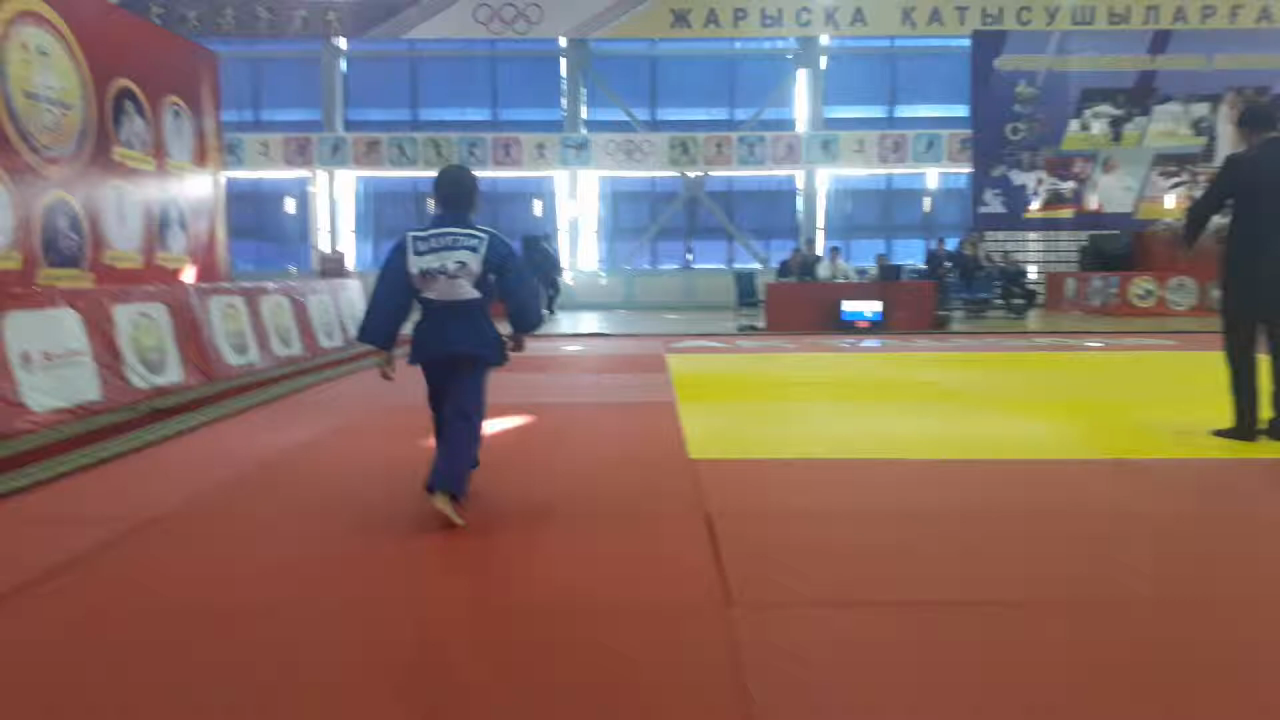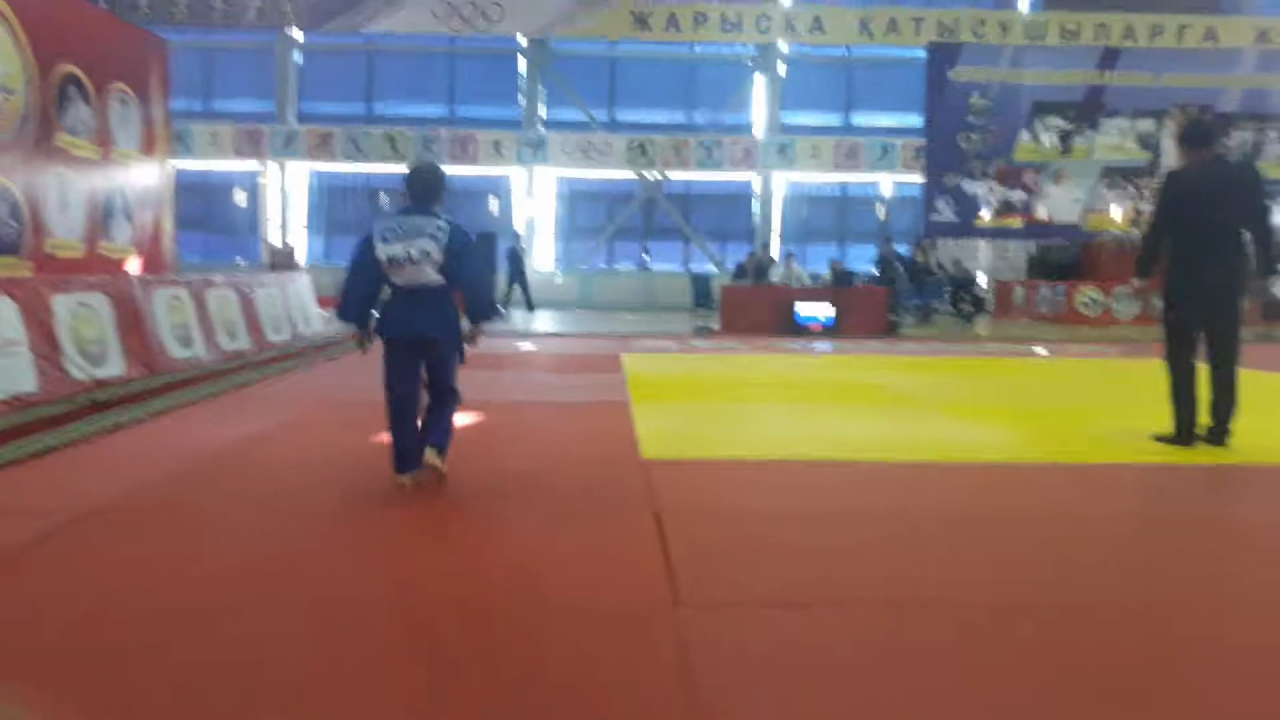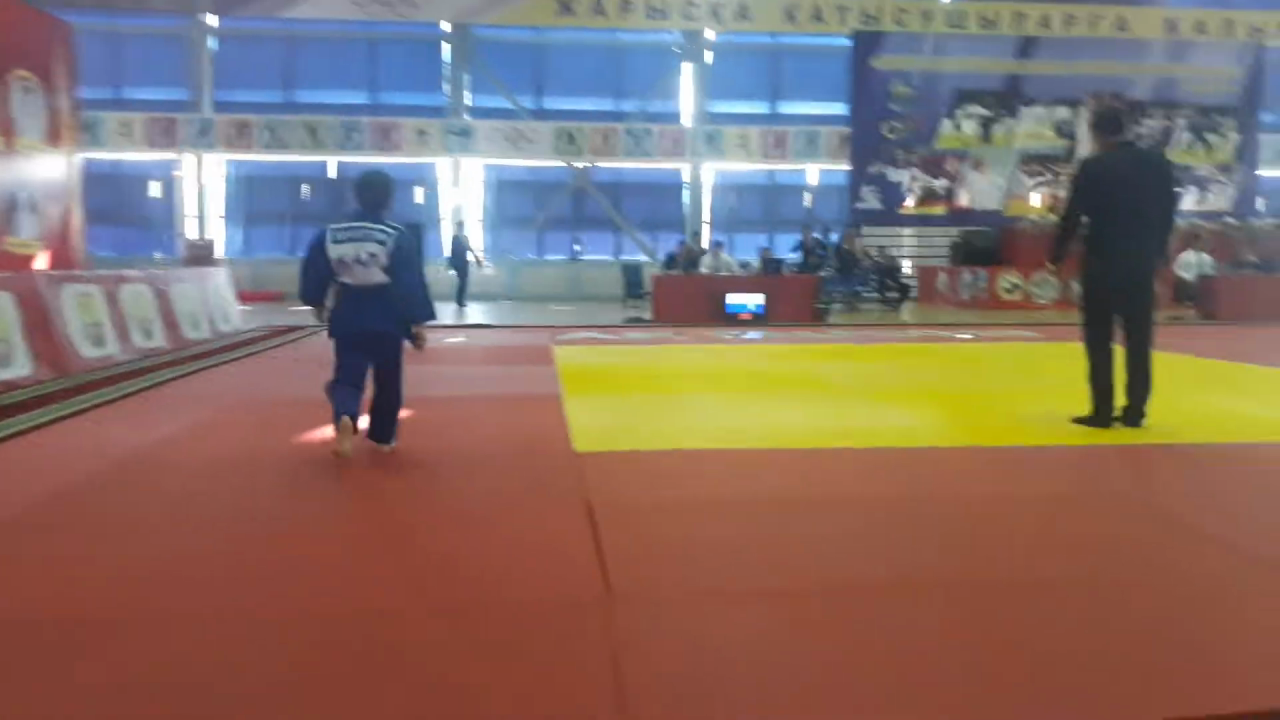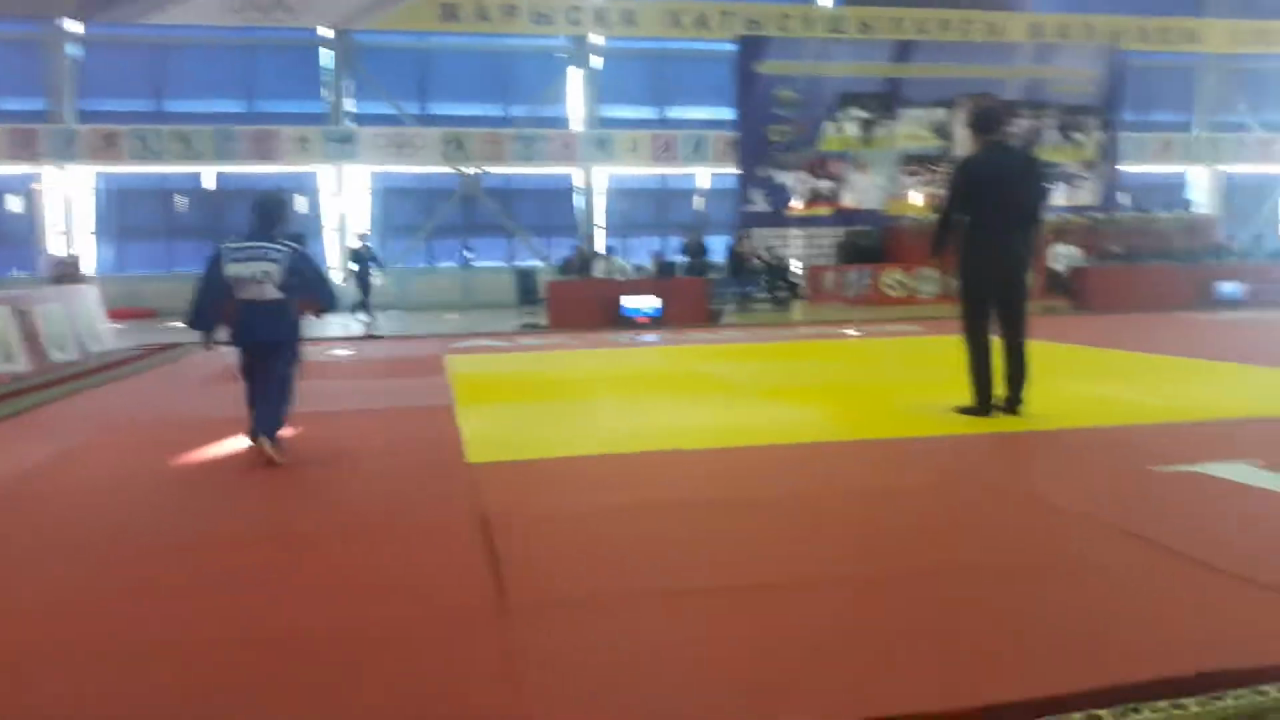
dt=0.3s
person 1, frame 1
left shoulder: (1240, 164)
left elbow: (1206, 206)
left wrist: (1189, 237)
left hip: (1246, 266)
left knee: (1241, 346)
left ankle: (1246, 423)
person 1, frame 2
left shoulder: (1179, 180)
right shoulder: (1246, 177)
left elbow: (1159, 229)
right elbow: (1260, 228)
left wrist: (1143, 272)
right wrist: (1265, 269)
left hip: (1186, 278)
right hip: (1227, 277)
left knee: (1180, 355)
right knee: (1223, 355)
left ankle: (1185, 429)
right ankle: (1219, 427)
person 1, frame 3
left shoulder: (1093, 167)
right shoulder: (1157, 163)
left elbow: (1072, 215)
right elbow: (1167, 213)
left wrist: (1056, 257)
right wrist: (1155, 253)
left hip: (1102, 262)
right hip: (1141, 262)
left knee: (1099, 338)
right knee: (1138, 338)
left ankle: (1102, 411)
right ankle: (1135, 409)
person 1, frame 4
left shoulder: (970, 166)
right shoulder: (1028, 163)
left elbow: (952, 211)
right elbow: (1034, 210)
left wrist: (938, 248)
left hip: (978, 257)
right hip: (1014, 256)
left knee: (977, 330)
right knee: (1014, 329)
left ankle: (983, 400)
right ankle: (1014, 397)
person 2, frame 1
left shoulder: (409, 244)
right shoulder: (491, 243)
left elbow: (389, 298)
right elbow: (519, 290)
left wrist: (384, 347)
right wrist: (521, 329)
left hip: (431, 339)
right hip: (474, 339)
left knee: (443, 409)
right knee: (465, 413)
left ankle: (458, 469)
right ankle: (445, 488)
person 2, frame 2
left shoulder: (380, 232)
right shoulder: (452, 233)
left elbow: (360, 282)
right elbow: (473, 280)
left wrist: (361, 324)
right wrist: (475, 320)
left hip: (398, 322)
right hip: (439, 322)
left knee: (400, 394)
right knee: (443, 391)
left ankle: (406, 466)
right ankle: (433, 449)
person 2, frame 3
left shoulder: (329, 235)
right shoulder: (397, 238)
left elbow: (313, 275)
right elbow: (412, 285)
left wrist: (319, 302)
right wrist: (418, 323)
left hip: (348, 317)
right hip: (386, 319)
left knee: (347, 377)
right knee: (388, 378)
left ankle: (345, 420)
right ankle: (383, 436)
person 2, frame 4
left shoulder: (227, 253)
right shoulder: (291, 254)
left elbow: (210, 293)
right elbow: (318, 286)
left wrist: (207, 328)
right wrist: (318, 305)
left hip: (247, 327)
right hip: (279, 329)
left knee: (255, 382)
right knee: (277, 384)
left ankle: (261, 431)
right ankle: (266, 433)
